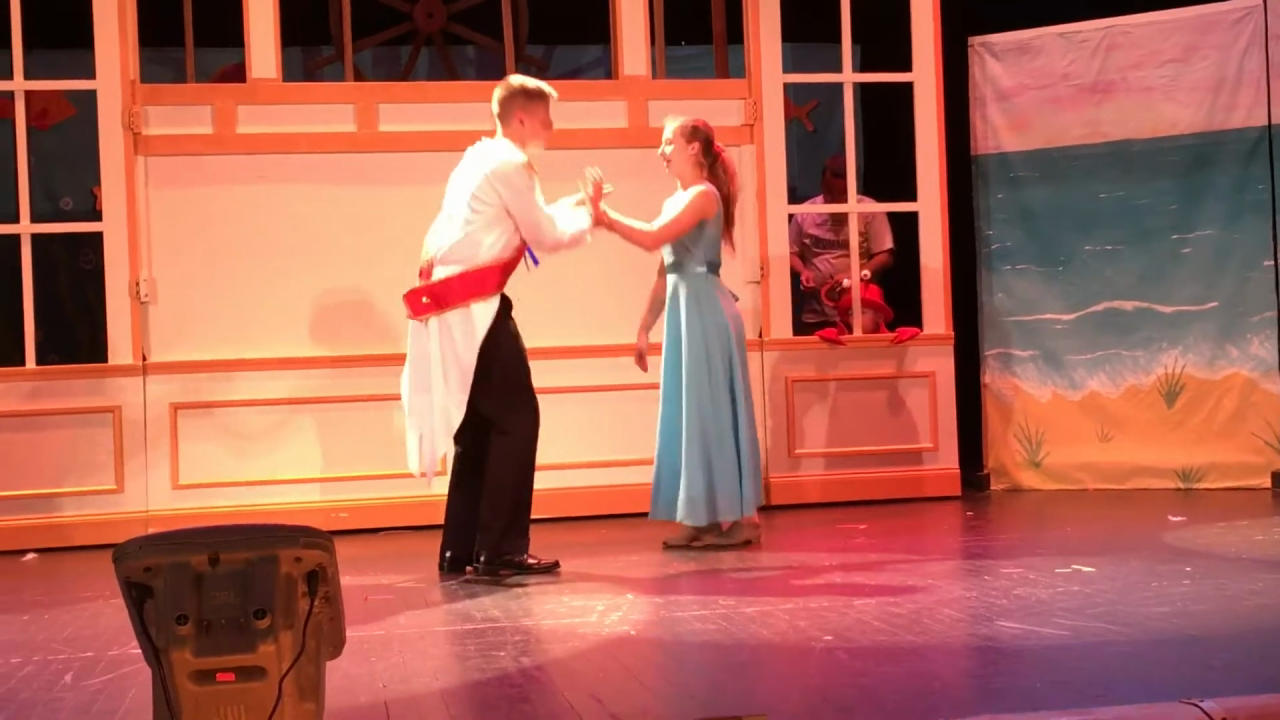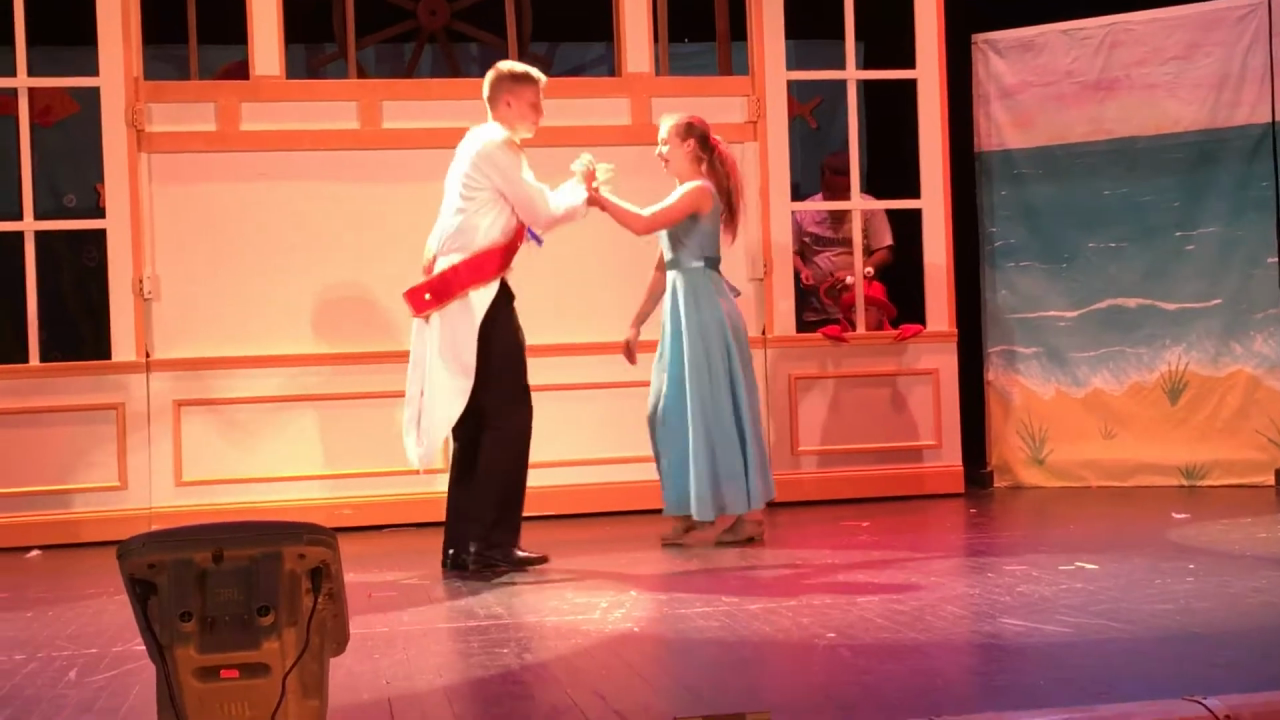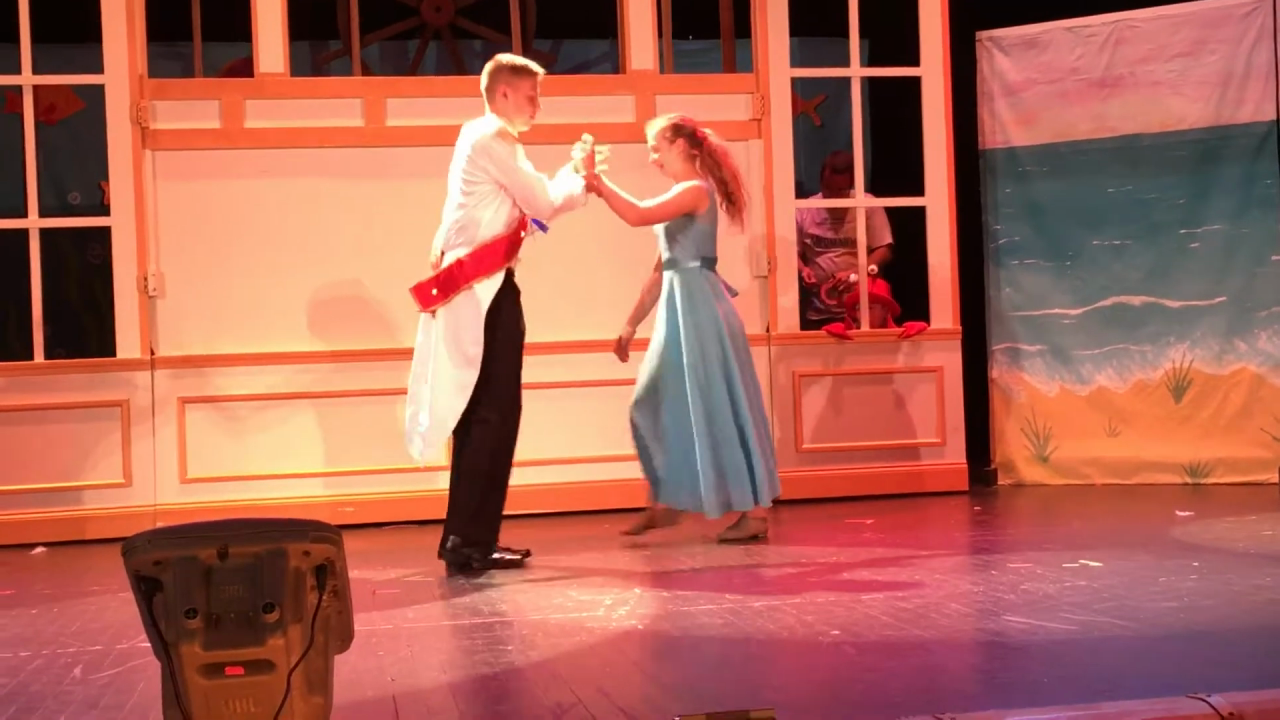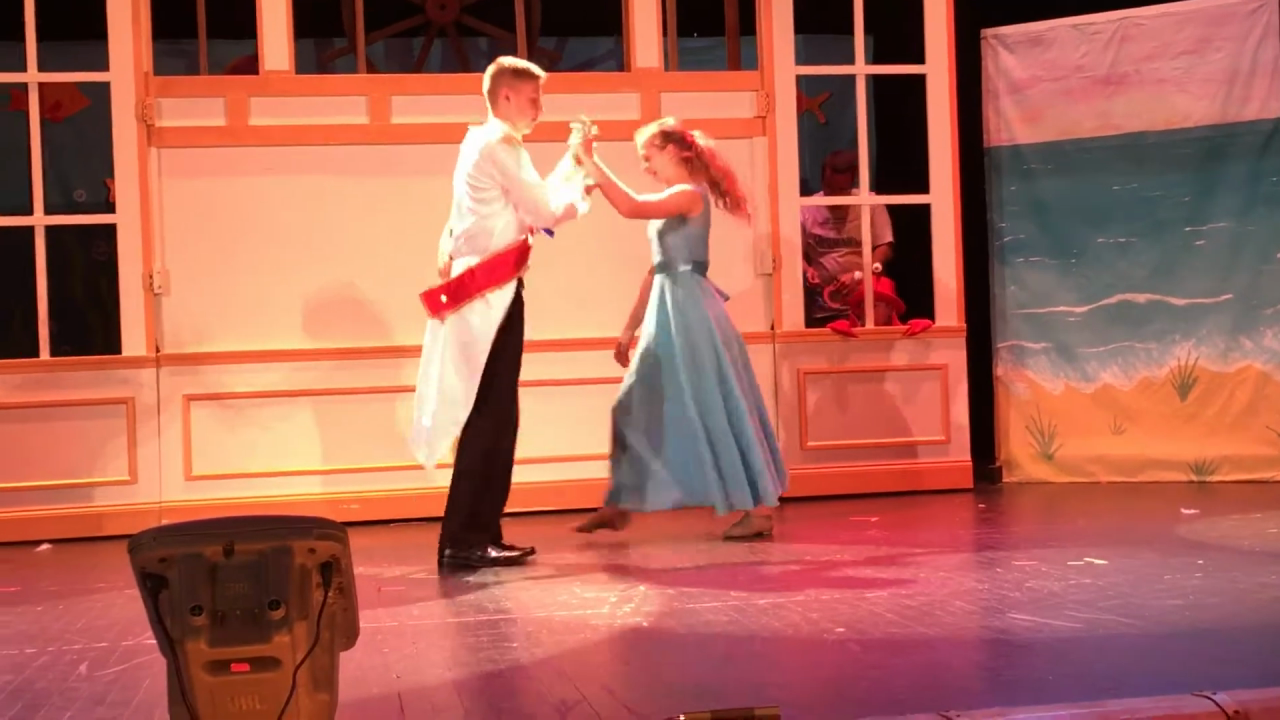
dt=0.1s
person 1, frame 1
left shoulder: (479, 157)
right shoulder: (513, 165)
right elbow: (547, 237)
left wrist: (574, 204)
right wrist: (588, 213)
left hip: (446, 304)
right hip: (472, 305)
left knee: (476, 425)
right knee: (515, 419)
left ankle: (461, 547)
right ankle: (500, 549)
person 1, frame 2
left shoulder: (480, 146)
right shoulder: (498, 146)
left elbow: (526, 213)
right elbow: (542, 213)
left wrist: (573, 187)
right wrist: (582, 192)
left hip: (465, 293)
right hip: (479, 293)
left knee: (479, 416)
right knee: (507, 415)
left ankle: (467, 542)
right ankle: (491, 544)
person 1, frame 3
left shoulder: (481, 140)
right shoulder: (493, 137)
left elbow: (526, 205)
right elbow: (542, 203)
left wrist: (574, 173)
right wrist: (581, 179)
left hip: (469, 288)
right hip: (483, 286)
left knee: (478, 411)
right knee: (496, 411)
left ankle: (465, 538)
right ankle: (472, 540)
person 1, frame 4
left shoulder: (487, 145)
right shoulder: (498, 143)
left elbow: (530, 205)
right elbow: (544, 209)
left wrist: (574, 162)
right wrist: (577, 197)
left hip: (479, 293)
right hip: (492, 292)
left knee: (489, 415)
right knee: (495, 415)
left ankle: (471, 536)
right ankle: (464, 539)
person 2, frame 1
left shoulder: (703, 194)
right shoulder: (675, 201)
left elbow: (652, 239)
right elbow: (664, 272)
left wrist: (604, 216)
right wrist: (644, 329)
left hip: (705, 309)
right hip: (680, 309)
left knee: (712, 411)
right knee: (684, 415)
left ankle: (741, 517)
right ankle: (702, 516)
person 2, frame 2
left shoulder: (698, 190)
right shoulder: (680, 196)
left elbow: (641, 225)
right elbow: (662, 269)
left wrist: (596, 195)
right wrist: (635, 325)
left hip: (704, 304)
right hip: (680, 307)
left knee: (716, 407)
right knee: (670, 411)
left ankle: (748, 513)
right ankle: (694, 507)
person 2, frame 3
left shoulder: (695, 190)
right shoulder: (678, 197)
left elbow: (638, 215)
right elbow: (661, 269)
left wrist: (596, 180)
right wrist: (631, 323)
left hip: (700, 305)
right hip: (676, 307)
left knee: (716, 405)
right knee: (652, 405)
left ankle: (753, 509)
right ankle: (669, 500)
person 2, frame 4
left shoulder: (688, 195)
right shoulder: (667, 205)
left elbow: (628, 207)
left wrist: (591, 160)
right wrist: (629, 327)
left hip: (692, 307)
right hip: (667, 310)
left knee: (716, 405)
right knee: (636, 407)
left ankle: (759, 508)
right ankle: (618, 504)
